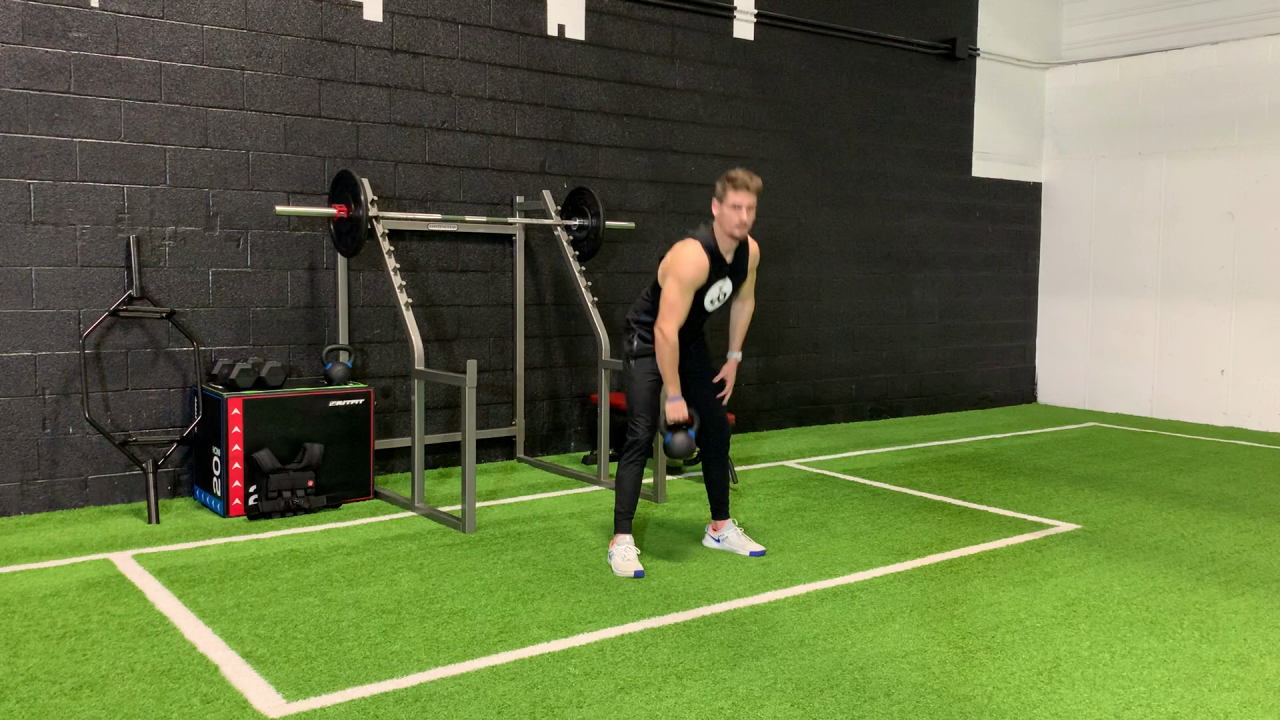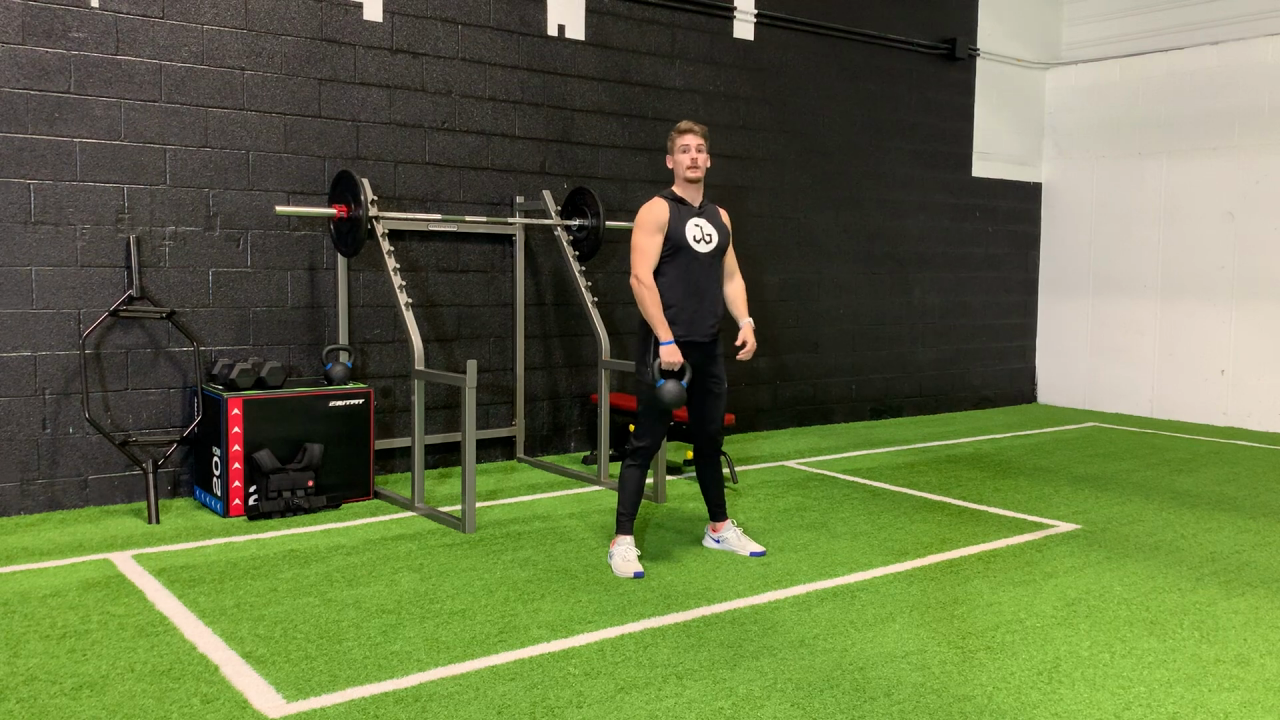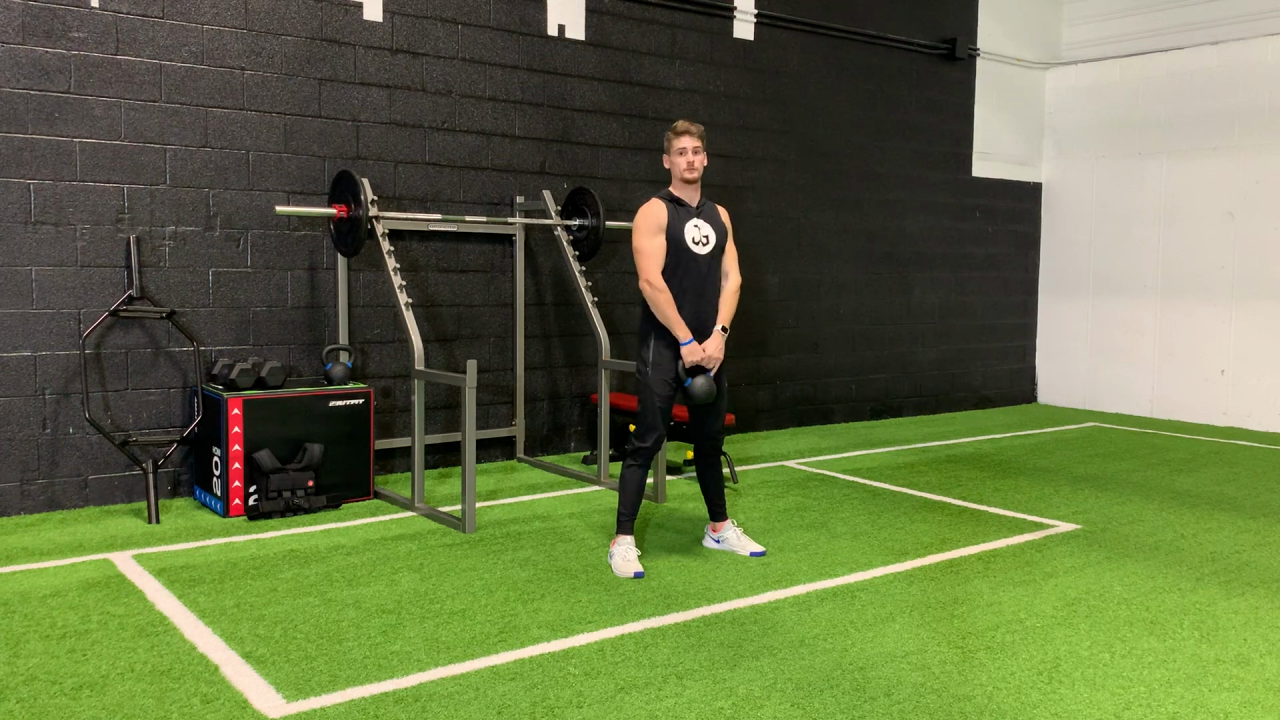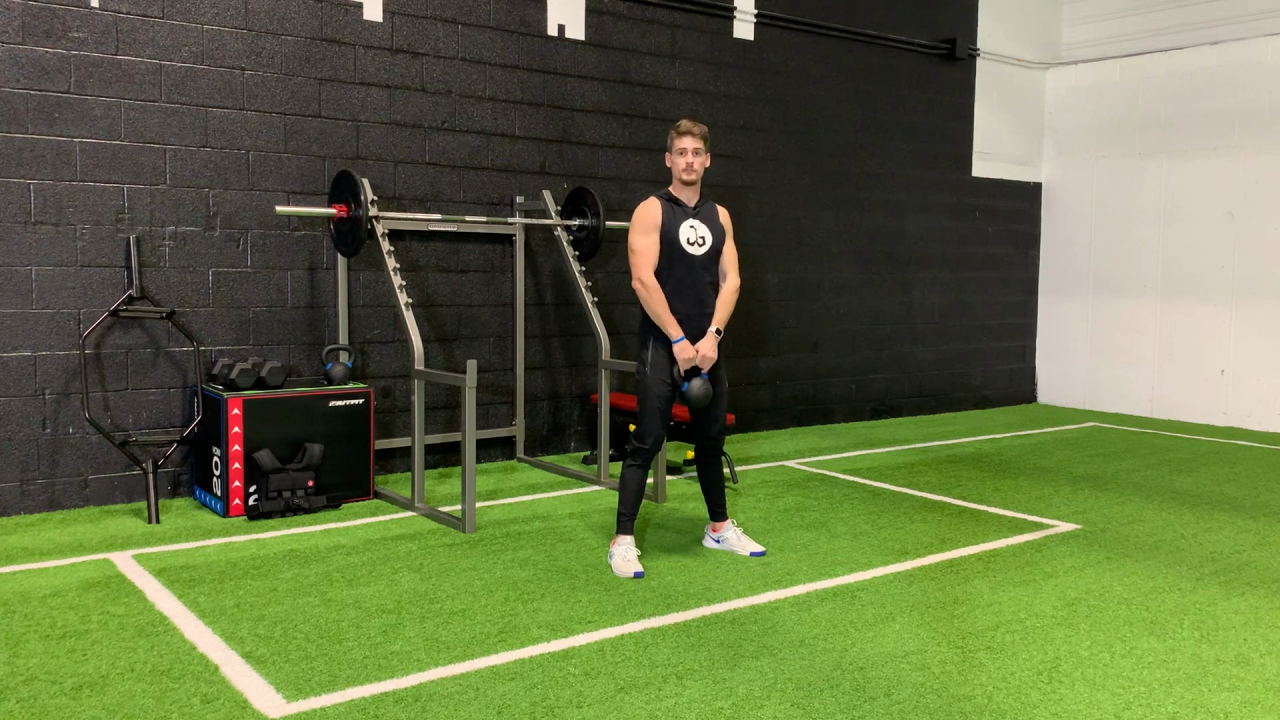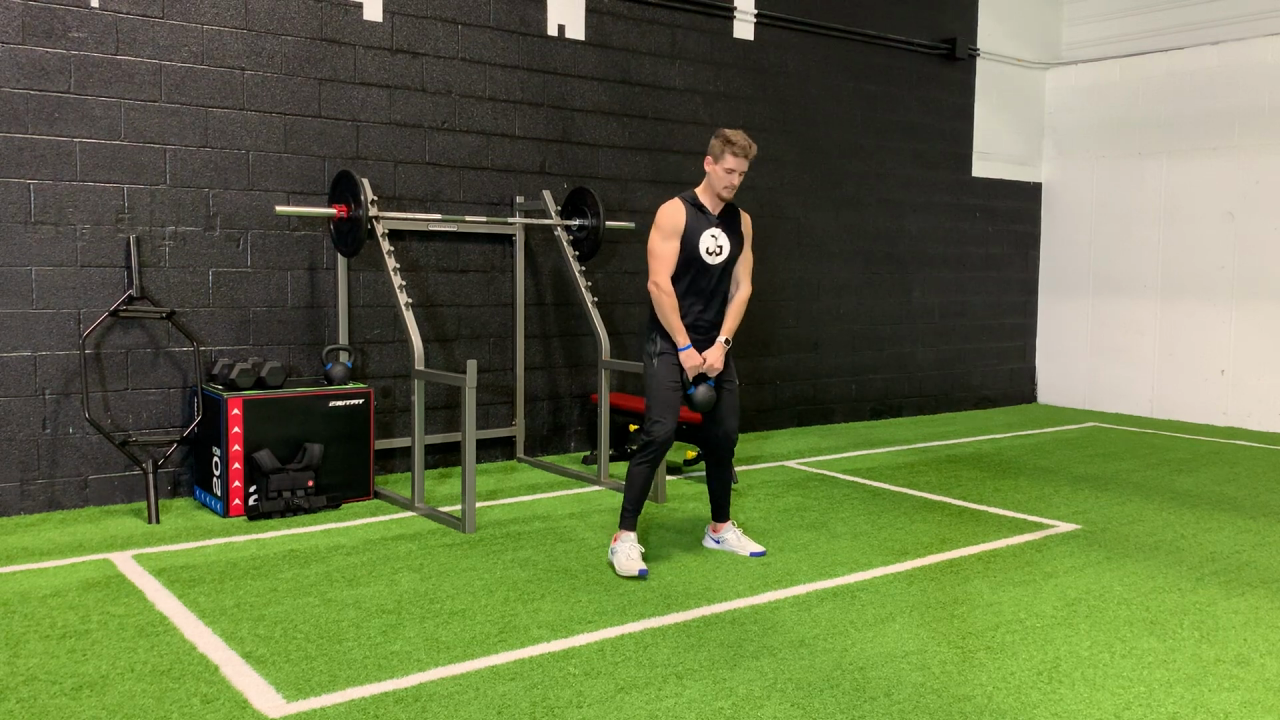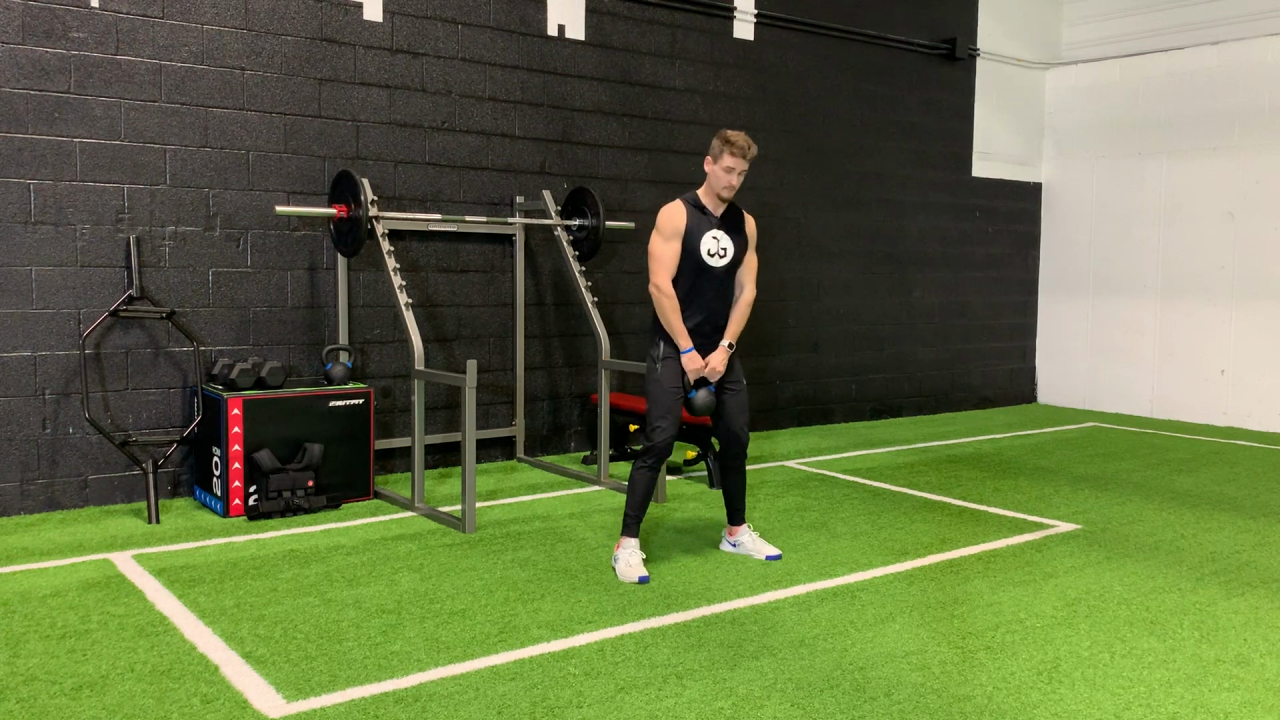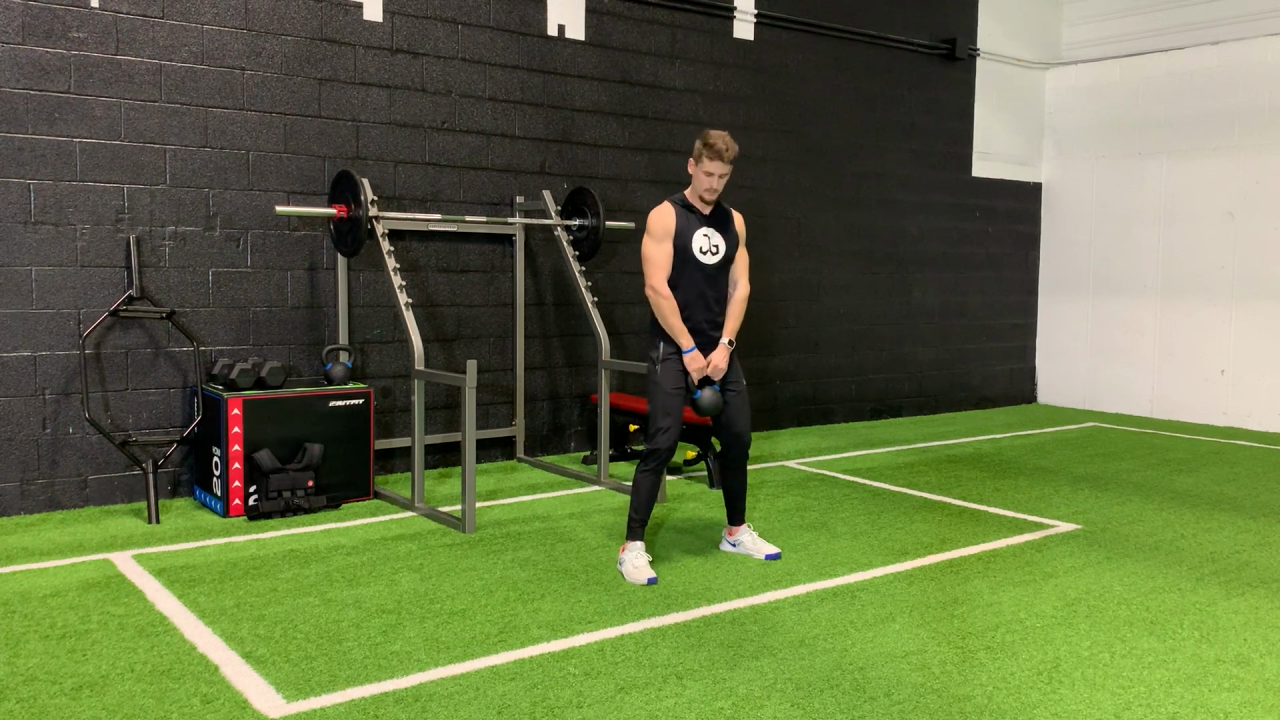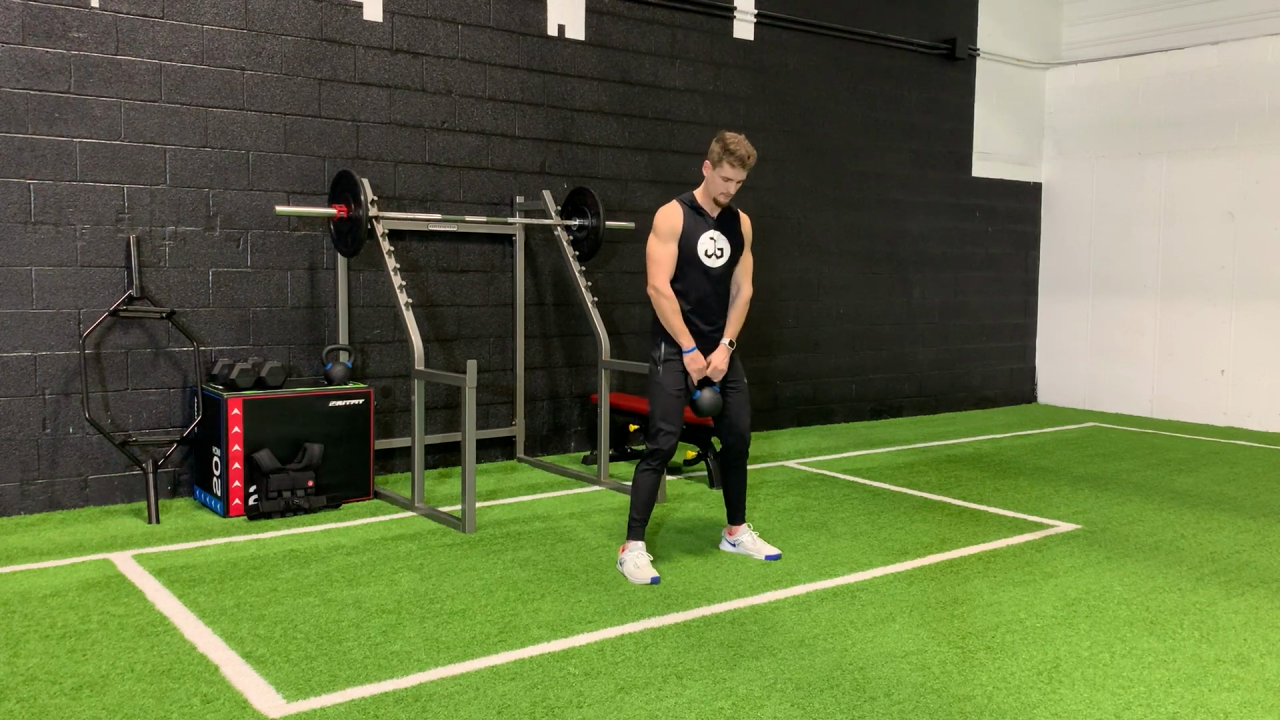
dt=0.7s
person 1, frame 1
left shoulder: (750, 251)
right shoulder: (691, 256)
left elbow: (743, 300)
right elbow: (666, 330)
left wrist: (733, 358)
right wrist: (673, 397)
left hip: (693, 342)
right hip: (649, 341)
left knee: (716, 432)
right knee: (641, 438)
left ankle: (720, 527)
right ankle: (622, 540)
person 1, frame 2
left shoulder: (720, 216)
right shoulder: (656, 211)
left elbow: (731, 277)
right elbow: (641, 277)
left wrist: (745, 322)
right wrist: (665, 340)
left hip: (709, 348)
right hip: (666, 346)
left knee: (710, 440)
right knee: (646, 443)
left ankle: (719, 527)
right ankle: (623, 541)
person 1, frame 3
left shoulder: (719, 215)
right shoulder: (655, 211)
left elbow: (731, 278)
right elbow: (651, 281)
left wrist: (718, 334)
right wrist: (685, 341)
left hip: (709, 345)
right hip: (664, 346)
left knee: (710, 440)
right knee: (646, 441)
left ankle: (719, 528)
right ankle: (623, 540)
person 1, frame 4
left shoulder: (719, 215)
right shoulder: (651, 211)
left elbow: (730, 279)
right elbow: (643, 279)
left wrist: (711, 336)
right wrist: (677, 340)
left hip: (706, 345)
right hip: (661, 345)
left knee: (711, 440)
right knee: (646, 442)
left ankle: (719, 528)
right ankle: (623, 541)
person 1, frame 5
left shoulder: (742, 222)
right shoulder: (675, 212)
left elbow: (742, 287)
right elbow: (659, 283)
left wrist: (721, 344)
right wrist: (684, 347)
left hip: (714, 345)
right hip: (670, 341)
left knee: (723, 438)
right knee: (658, 434)
left ankle: (720, 528)
right ankle: (625, 536)
person 1, frame 6
left shoulder: (746, 224)
right shoulder: (676, 214)
left elbow: (746, 290)
right elbow: (660, 285)
left wrist: (725, 348)
right wrist: (686, 350)
left hip: (720, 348)
right hip: (673, 346)
left knee: (735, 440)
right knee: (659, 440)
left ankle: (736, 531)
right ankle: (628, 543)
person 1, frame 7
left shoulder: (734, 221)
right shoulder: (665, 216)
left elbow: (740, 287)
right elbow: (656, 287)
left wrist: (724, 345)
right wrist: (688, 349)
left hip: (719, 347)
right hip: (672, 347)
left knee: (737, 438)
right knee: (661, 443)
left ankle: (736, 530)
right ankle: (633, 546)
person 1, frame 8
left shoulder: (741, 223)
right shoulder: (673, 215)
left elbow: (743, 289)
right elbow: (658, 286)
left wrist: (725, 347)
right wrist: (689, 350)
left hip: (720, 348)
right hip: (674, 347)
left knee: (737, 439)
right knee: (662, 443)
left ankle: (736, 531)
right ankle: (633, 546)
